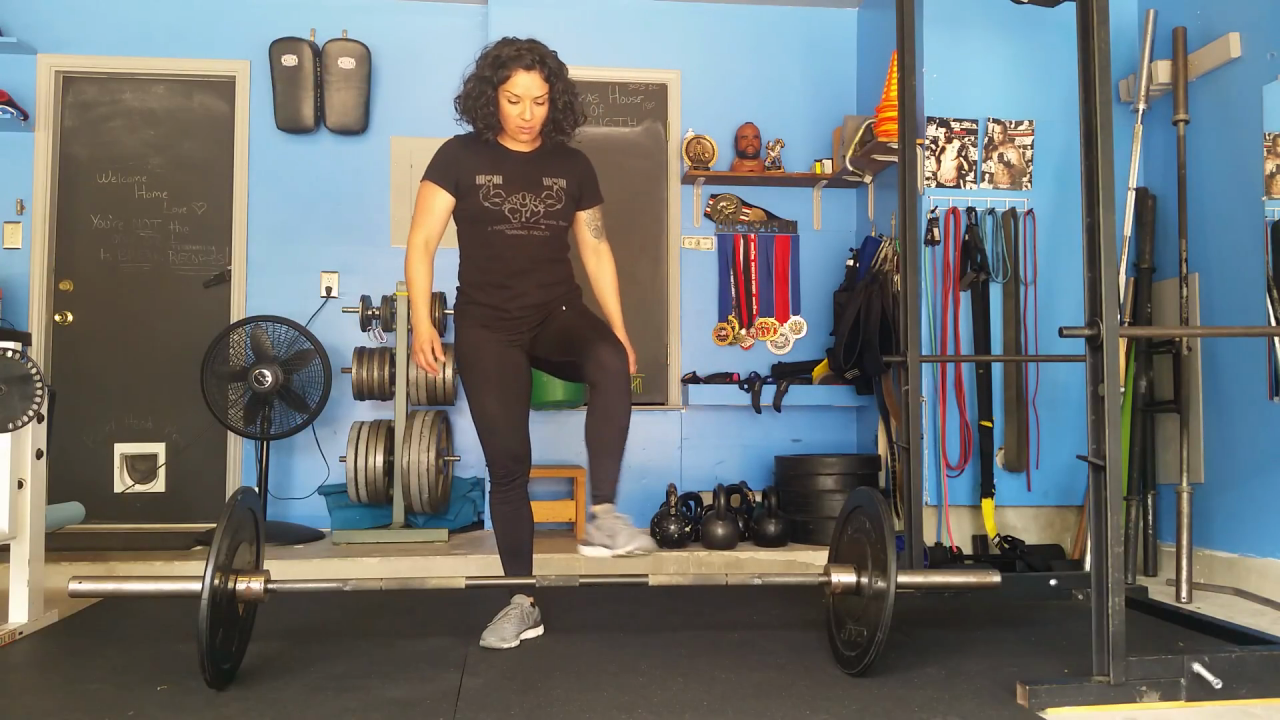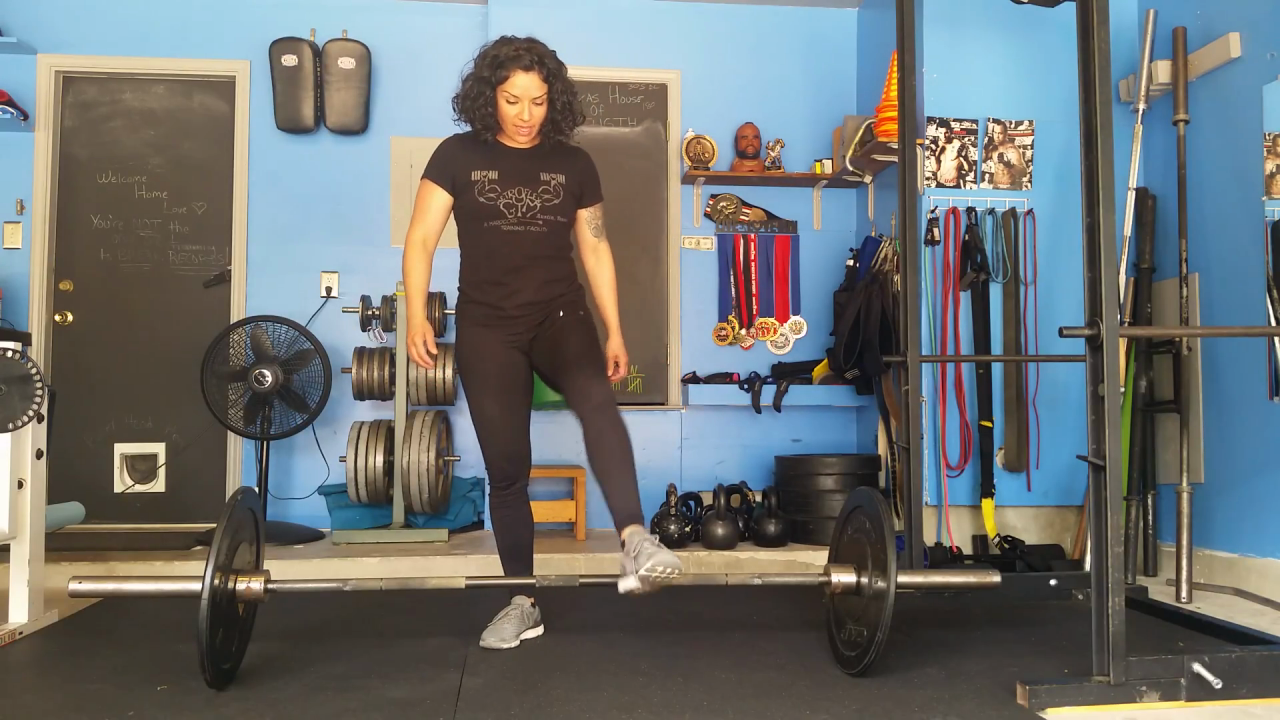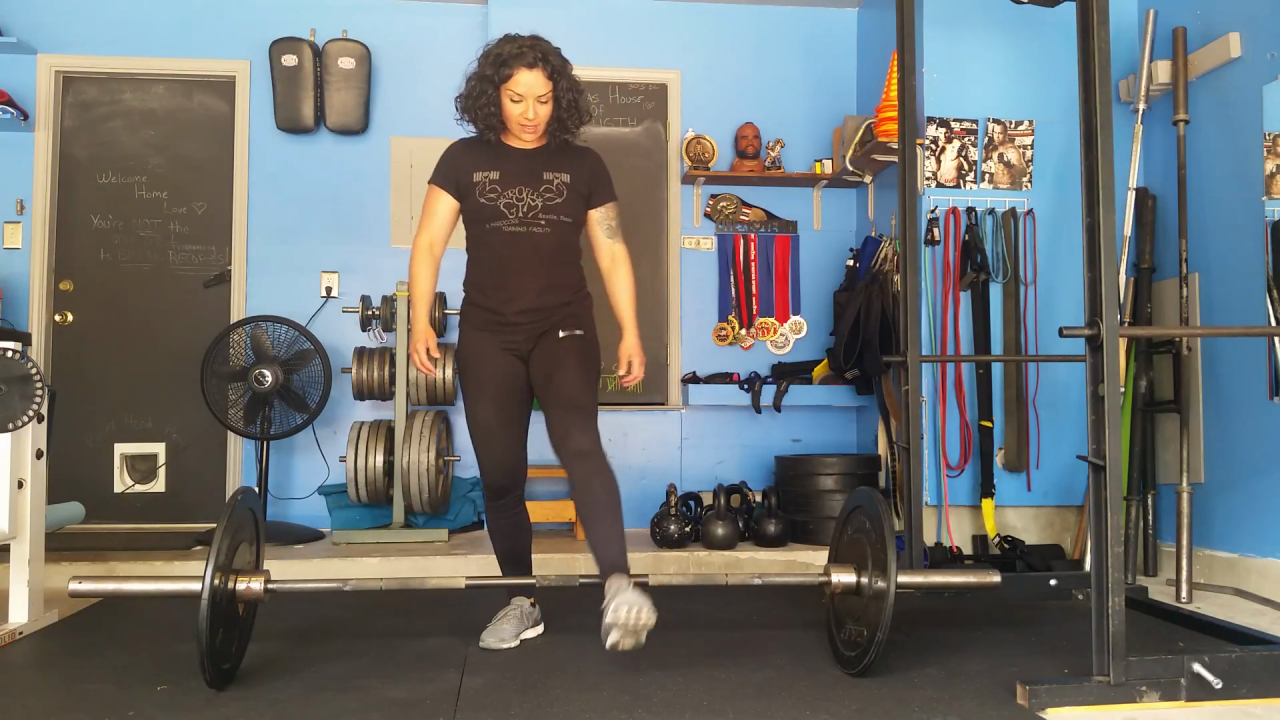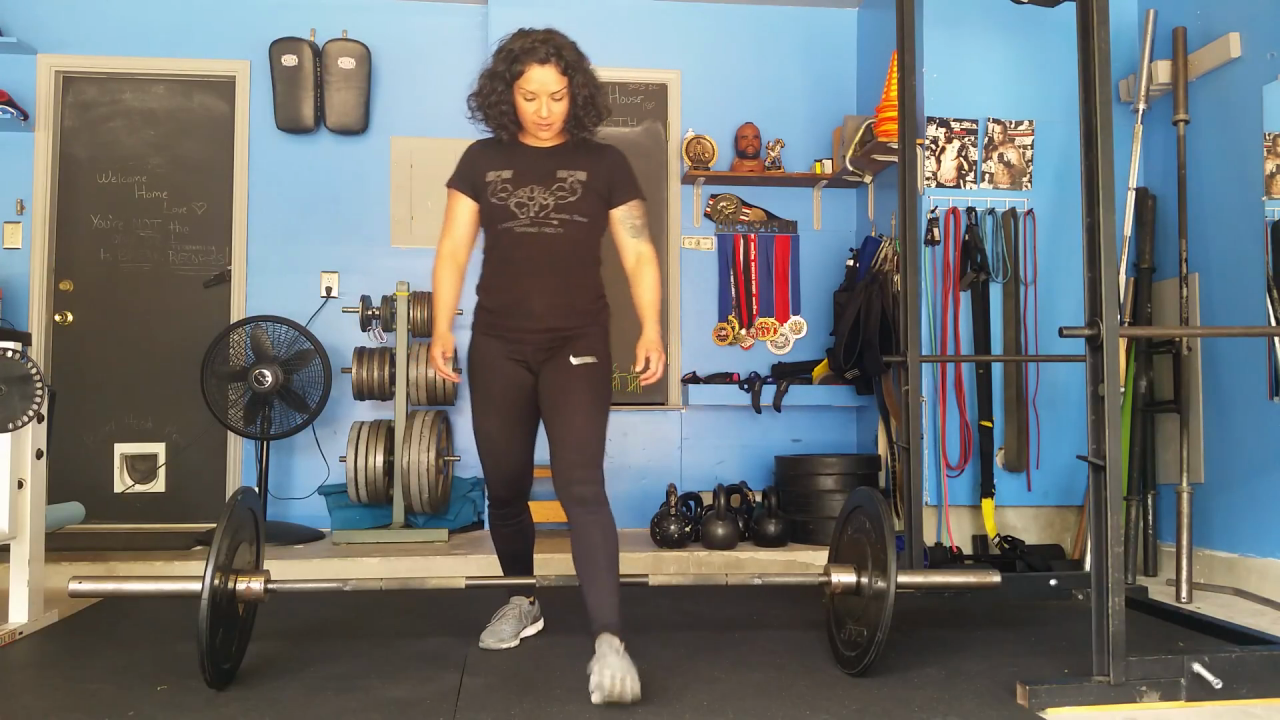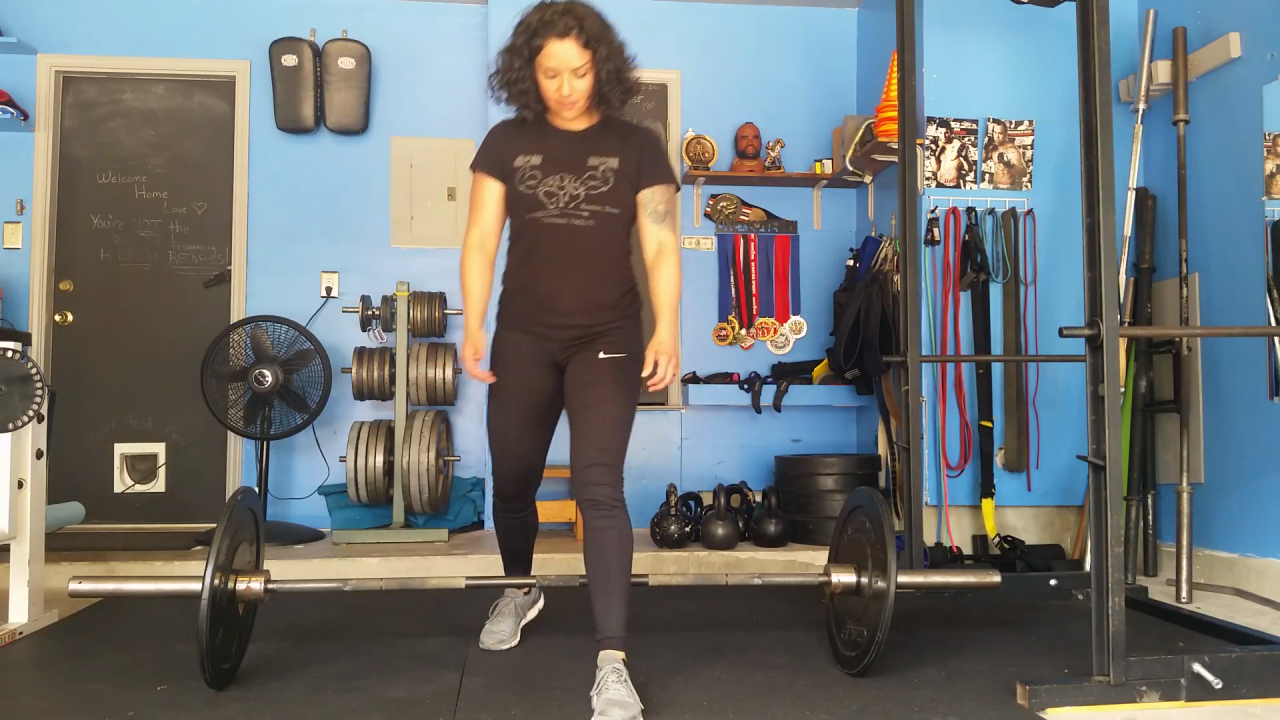
dt=0.2s
person 1, frame 1
left shoulder: (572, 165)
right shoulder: (459, 156)
left elbow: (596, 250)
right elbow: (422, 241)
left wrist: (619, 327)
right wrist: (421, 321)
left hip: (556, 313)
right hip: (486, 326)
left knee: (610, 362)
right knee: (507, 463)
left ankle: (603, 513)
right ankle: (522, 603)
person 1, frame 2
left shoulder: (573, 163)
right shoulder: (458, 155)
left elbow: (595, 250)
right elbow: (420, 239)
left wrist: (615, 332)
right wrist: (416, 316)
left hip: (558, 315)
right hip: (486, 327)
left knee: (595, 398)
right knee: (507, 468)
left ankle: (636, 541)
right ankle: (523, 602)
person 1, frame 3
left shoulder: (582, 164)
right shoulder: (464, 159)
left elbow: (611, 251)
right elbow: (429, 244)
left wrist: (630, 331)
right wrist: (419, 321)
left hip: (562, 328)
right hip: (488, 335)
left knee: (578, 441)
right knee: (500, 477)
left ankle: (618, 587)
right ankle: (523, 602)
person 1, frame 4
left shoulder: (604, 163)
right shoulder: (482, 161)
left elbow: (638, 253)
right elbow: (453, 251)
left wrist: (651, 330)
right wrist: (442, 329)
left hip: (577, 344)
right hip: (499, 346)
left knee: (580, 485)
right knee: (505, 487)
left ankle: (609, 644)
right ankle: (523, 600)
person 1, frame 5
left shoulder: (635, 145)
right shoulder: (506, 142)
left elbow: (661, 245)
right elbow: (480, 239)
left wrist: (665, 329)
right wrist: (473, 326)
left hip: (607, 339)
right hip: (523, 338)
left knee: (598, 488)
right knee: (512, 482)
left ankle: (612, 661)
right ankle: (519, 590)
